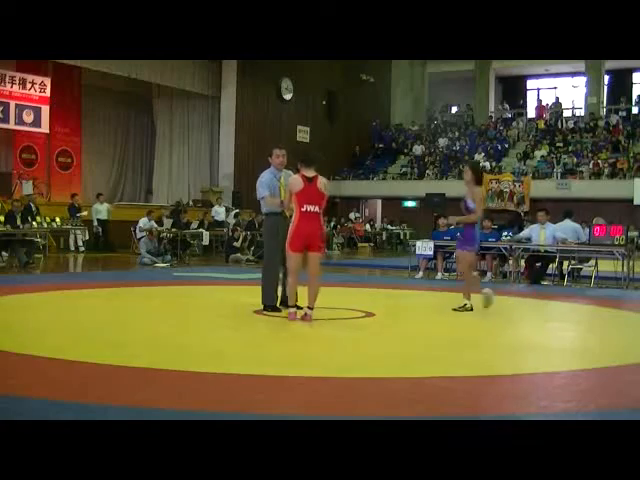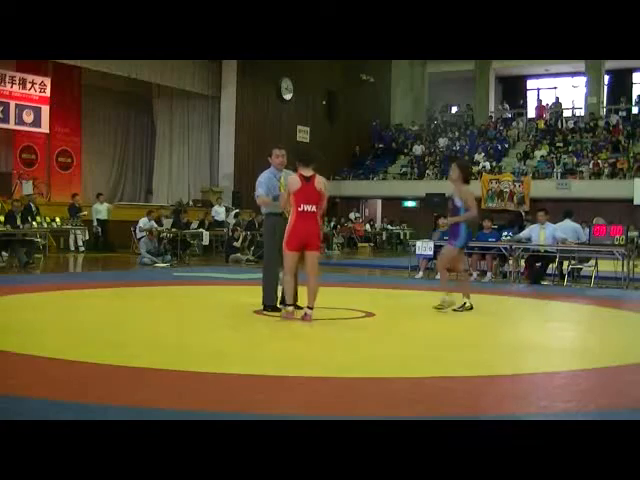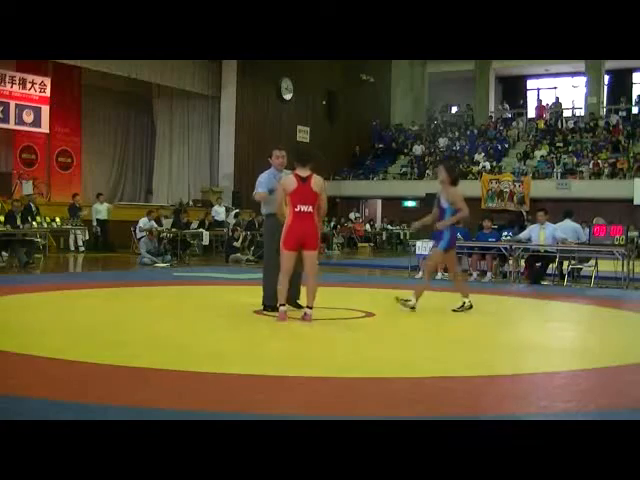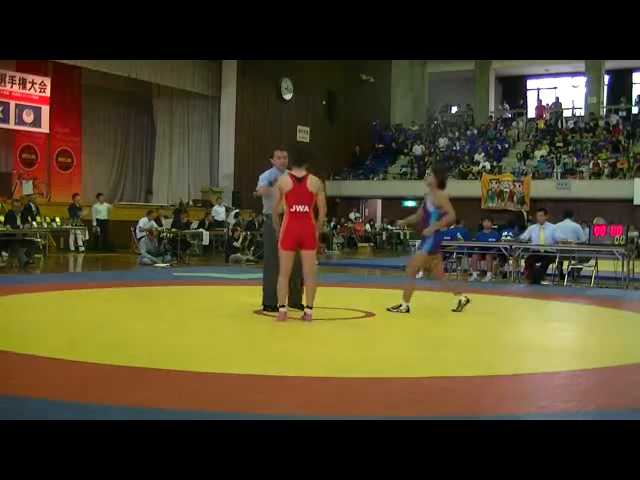
dt=0.1s
person 1, frame 1
left shoulder: (293, 180)
right shoulder: (324, 182)
left elbow: (287, 206)
left hip: (298, 230)
right hip: (317, 231)
left knee: (292, 273)
right knee: (314, 275)
left ankle: (291, 310)
right ankle: (309, 311)
person 1, frame 2
left shoulder: (290, 180)
right shoulder: (322, 181)
left elbow: (284, 207)
left hip: (295, 228)
right hip: (314, 230)
left knee: (289, 272)
right knee: (312, 274)
left ankle: (289, 308)
right ankle: (309, 311)
person 1, frame 3
left shoulder: (286, 180)
right shoulder: (319, 181)
left elbow: (279, 208)
right elbow: (323, 210)
left hip: (292, 229)
right hip: (311, 230)
left knee: (285, 273)
right knee: (311, 274)
left ankle: (282, 309)
right ankle: (309, 311)
person 1, frame 4
left shoulder: (282, 181)
right shoulder: (316, 182)
left elbow: (274, 209)
right elbow: (322, 210)
left wrist: (278, 229)
right wrist: (318, 228)
left hip: (289, 229)
right hip: (308, 229)
left knee: (284, 273)
right knee: (309, 274)
left ankle: (282, 311)
right ankle: (308, 311)
person 2, frame 1
left shoulder: (289, 175)
right shoulder: (265, 177)
right elbow: (266, 200)
right wrist: (282, 203)
left hip: (287, 219)
right hip: (273, 220)
right knee: (272, 262)
left ankle: (287, 299)
right ankle: (269, 302)
person 2, frame 2
left shoulder: (290, 176)
right shoulder: (265, 177)
right elbow: (260, 199)
right wrist: (277, 196)
right hip: (273, 221)
right knee: (272, 262)
right ankle: (269, 303)
person 2, frame 3
right shoulder: (265, 177)
right elbow: (257, 196)
right wrist: (273, 189)
right hip: (273, 221)
right knee: (272, 262)
left ankle: (291, 297)
right ankle: (269, 303)
person 2, frame 4
right shoulder: (267, 176)
right elbow: (260, 191)
right wrist: (272, 182)
right hip: (273, 221)
left knee: (296, 261)
right knee: (272, 263)
left ankle: (295, 300)
right ankle: (269, 303)
person 3, frame 1
left shoulder: (477, 192)
right shoulder: (468, 191)
left elbow: (478, 216)
left wrist: (457, 219)
left hip: (472, 235)
right hip: (464, 234)
left knee: (464, 271)
right knee: (461, 270)
left ankle: (485, 291)
right ankle: (467, 302)
person 3, frame 2
left shoulder: (464, 191)
right shoulder: (455, 191)
left elbow: (473, 212)
left wrist: (454, 220)
left hip: (461, 233)
right hip: (454, 233)
left knee: (440, 265)
right knee: (459, 269)
left ankle: (447, 297)
right ankle: (467, 301)
person 3, frame 3
left shoulder: (453, 192)
right shoulder: (441, 193)
left elbow: (465, 211)
right elbow: (434, 215)
left wrist: (447, 222)
right wrist: (419, 223)
left hip: (446, 235)
right hip: (442, 236)
left knee: (427, 268)
right knee: (454, 271)
left ankle: (413, 301)
right ankle: (466, 301)
person 3, frame 4
left shoulder: (440, 196)
right shoulder: (428, 195)
left elbow: (451, 215)
right elbow: (419, 214)
left wrist: (433, 228)
right wrist: (404, 221)
left hip: (431, 238)
right hip: (428, 238)
left knee: (411, 271)
right knee: (438, 274)
left ankle: (404, 304)
right ankle: (461, 298)
